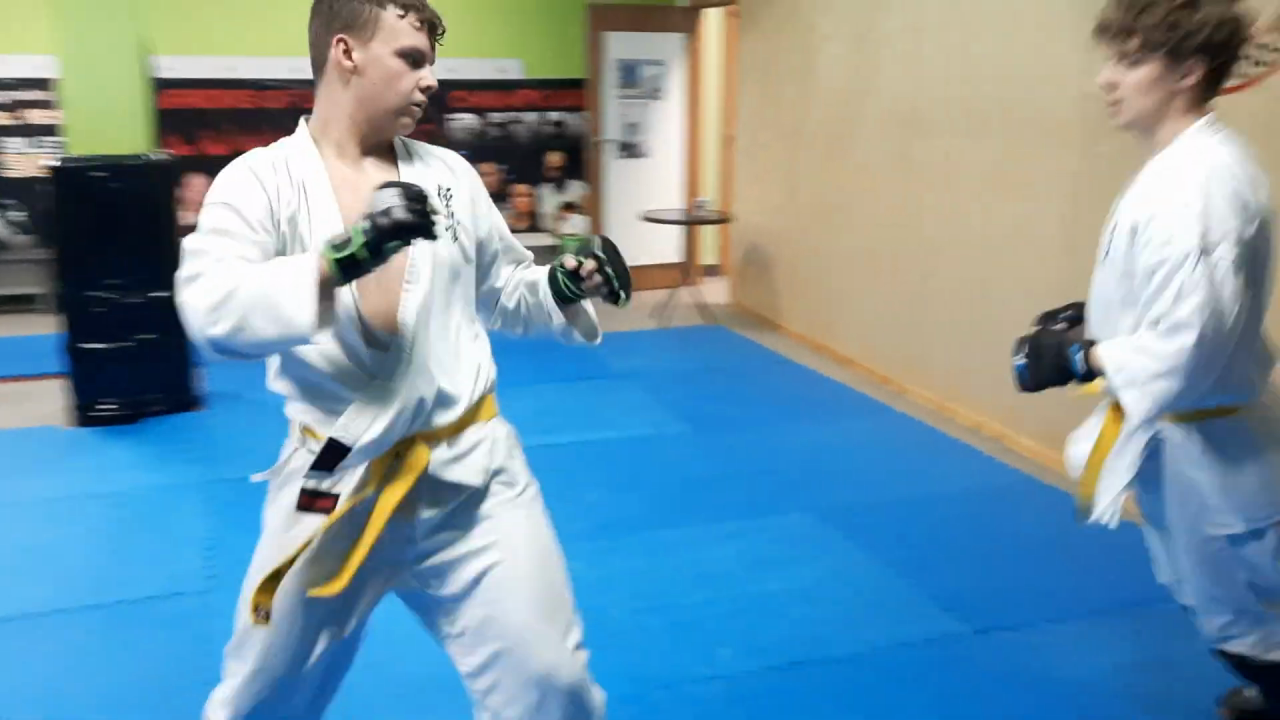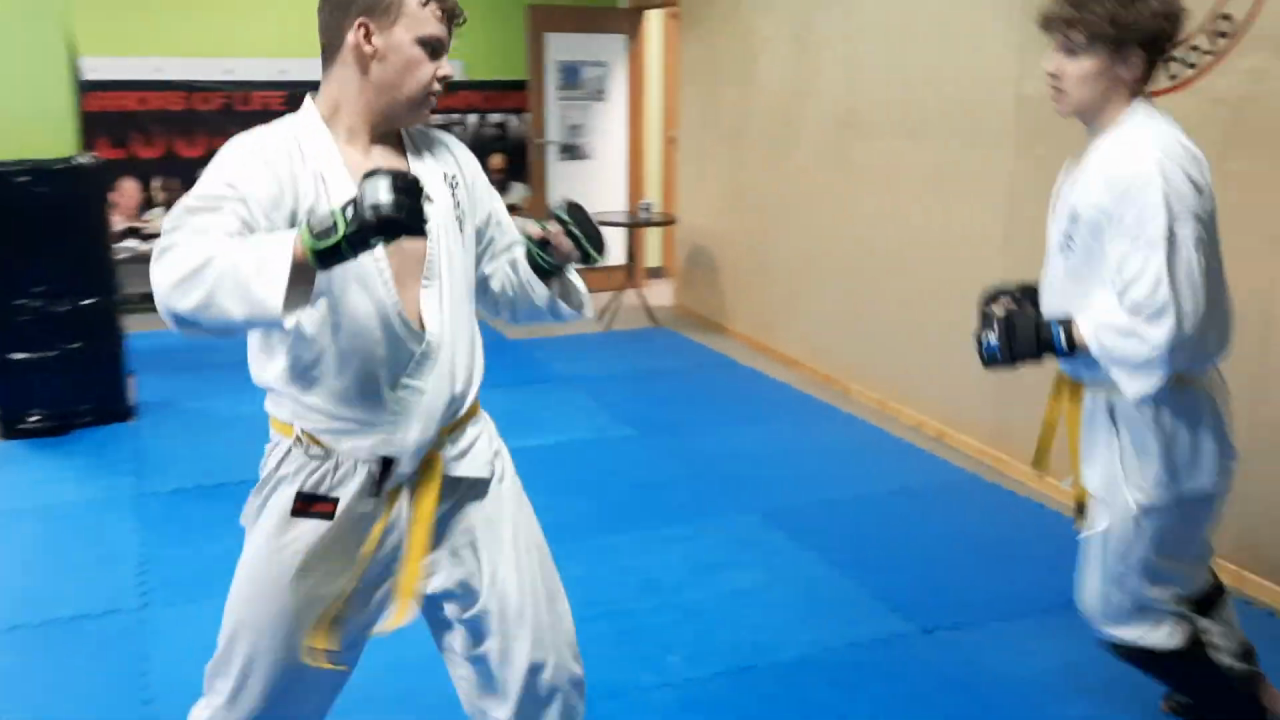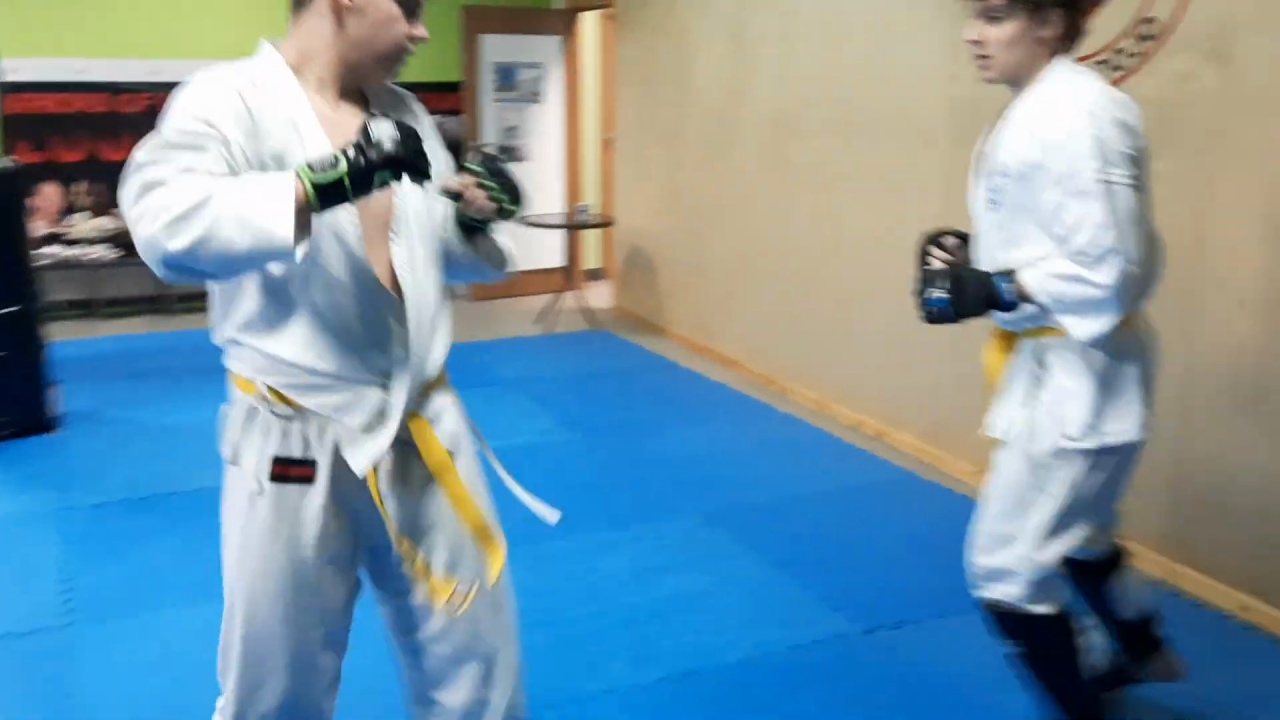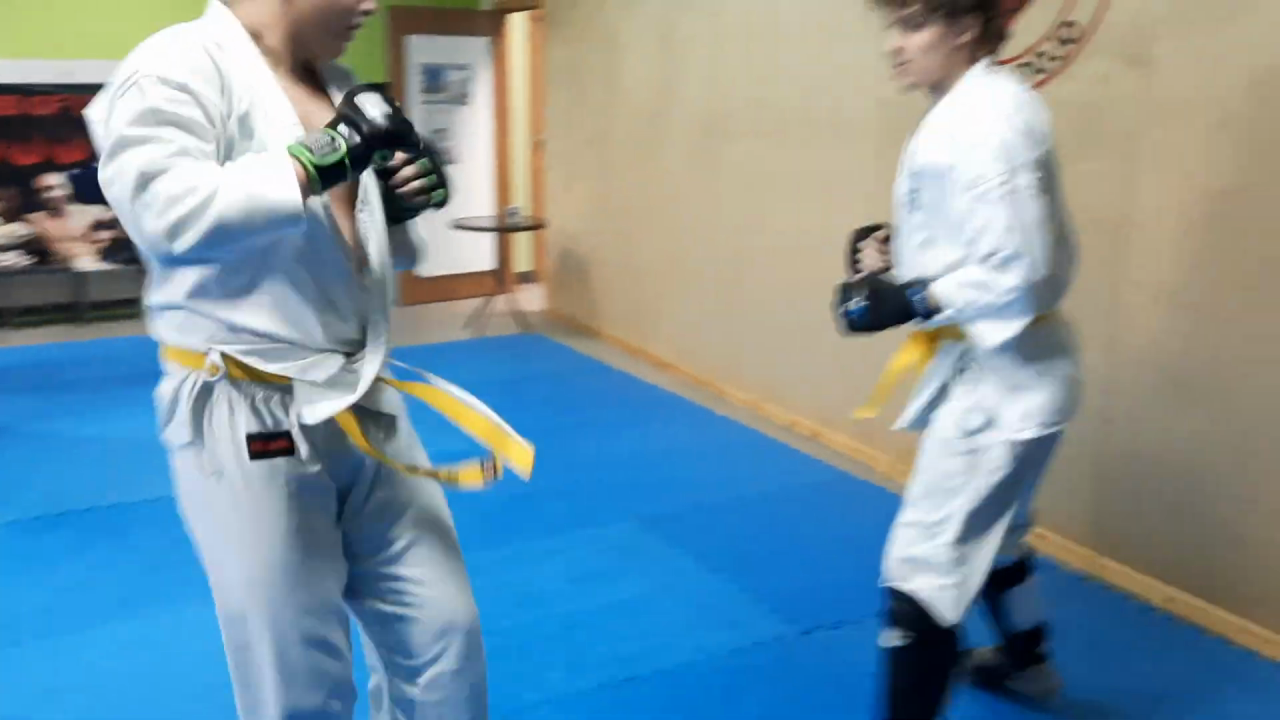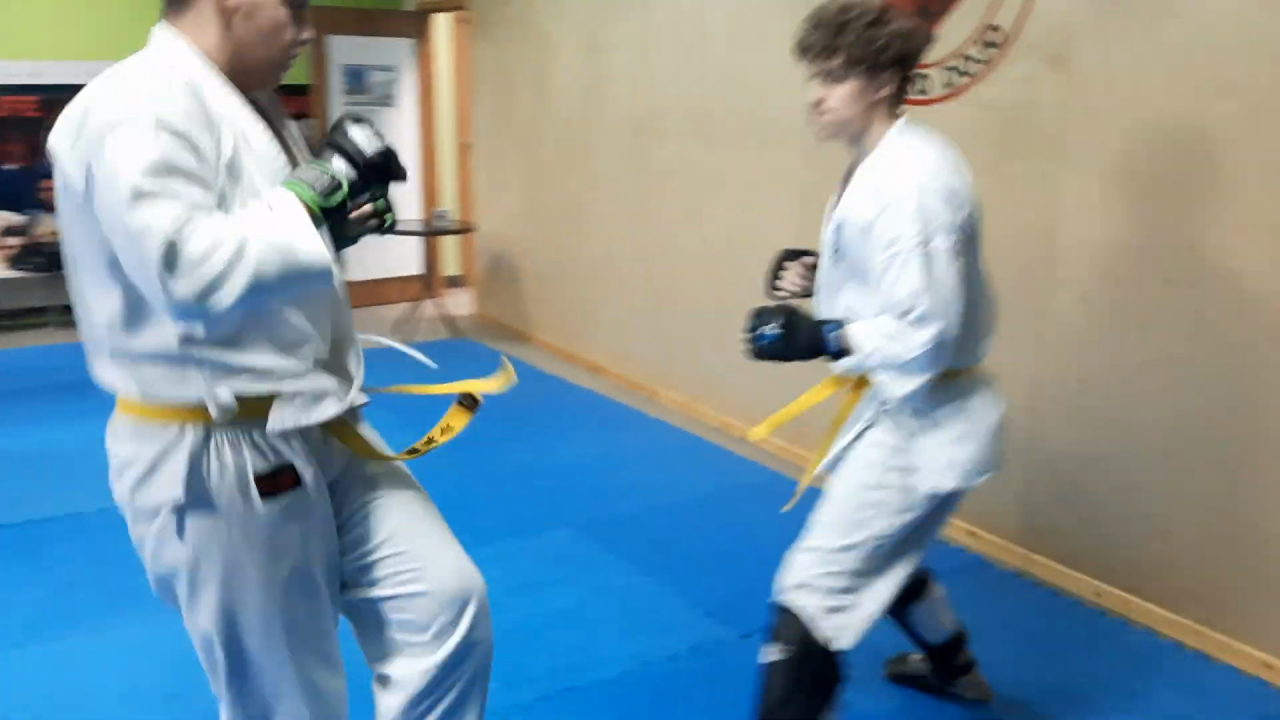
dt=0.1s
person 1, frame 1
left shoulder: (447, 174)
right shoulder: (258, 184)
left elbow: (510, 294)
right elbow: (214, 308)
left wrist: (575, 284)
right wrist: (351, 251)
left hip: (468, 471)
right hip: (336, 485)
person 1, frame 2
left shoulder: (450, 163)
right shoulder: (262, 162)
left elbow: (507, 283)
right elbow: (187, 285)
left wrist: (551, 264)
right wrist: (330, 238)
left hip: (459, 470)
right hip: (323, 488)
person 1, frame 3
left shoulder: (401, 119)
right shoulder: (227, 101)
left elbow: (464, 259)
right elbow: (171, 227)
left wrist: (475, 218)
right wrist: (334, 178)
left hip: (417, 433)
right hip: (294, 452)
person 1, frame 4
left shoulder: (337, 90)
right shoulder: (178, 68)
right elbow: (171, 214)
left wrist: (398, 203)
right wrist: (324, 161)
left hip: (359, 407)
right hip: (249, 425)
left knee: (439, 636)
person 1, frame 5
left shoulder: (249, 111)
right shoulder: (138, 112)
right elbow: (194, 276)
left wrist: (341, 210)
right wrist: (324, 193)
left hip: (303, 440)
right hip: (214, 465)
left knee: (444, 613)
person 2, frame 1
left shoulder: (1201, 190)
right shoulder: (1178, 169)
left elbow: (1185, 352)
left wrist: (1076, 359)
right wrist: (1086, 317)
left hip: (1205, 448)
right hip: (1183, 436)
right knee: (1209, 578)
person 2, frame 2
left shoulder: (1144, 167)
right shoulder: (1108, 156)
left elbow: (1168, 323)
left wrist: (1048, 335)
right wrist: (1038, 300)
left hip: (1153, 421)
right hip: (1128, 407)
left knee: (1121, 608)
right knee: (1161, 574)
person 2, frame 3
left shoulder: (1081, 116)
right shoulder: (1041, 110)
left elbow: (1113, 268)
left wrist: (992, 292)
right wrist: (968, 252)
left hip: (1079, 373)
right hip: (1062, 364)
left knee: (1004, 566)
right knee: (1073, 529)
right ankle: (1140, 645)
person 2, frame 4
left shoulder: (992, 120)
right shoulder: (963, 113)
left elbow: (1021, 273)
left wrist: (906, 300)
right wrist: (895, 250)
left hip: (1003, 372)
right hip: (982, 363)
left knee: (924, 564)
right knee: (983, 530)
right ankle: (1024, 655)
person 2, frame 5
left shoulder: (914, 179)
right shoulder: (885, 169)
left elbow: (928, 329)
left wrist: (816, 337)
right wrist: (817, 277)
left hip: (930, 419)
right hip: (906, 410)
left knee: (814, 586)
right knee: (884, 550)
